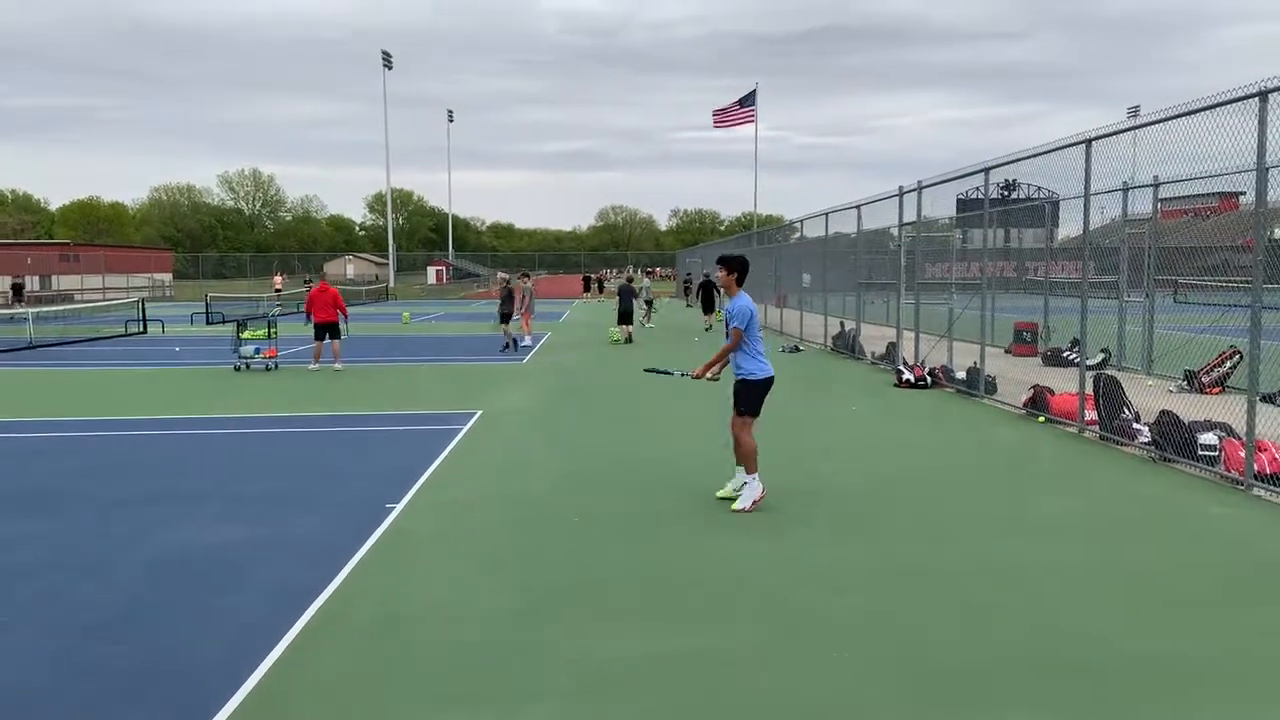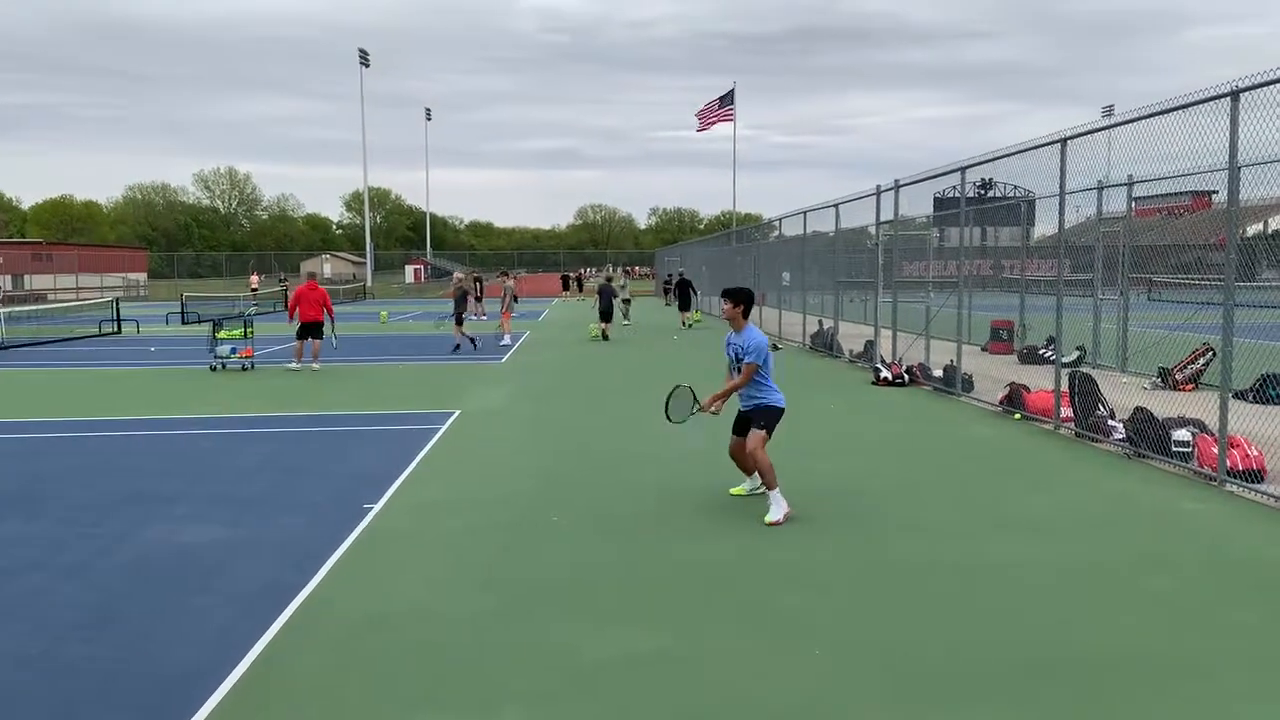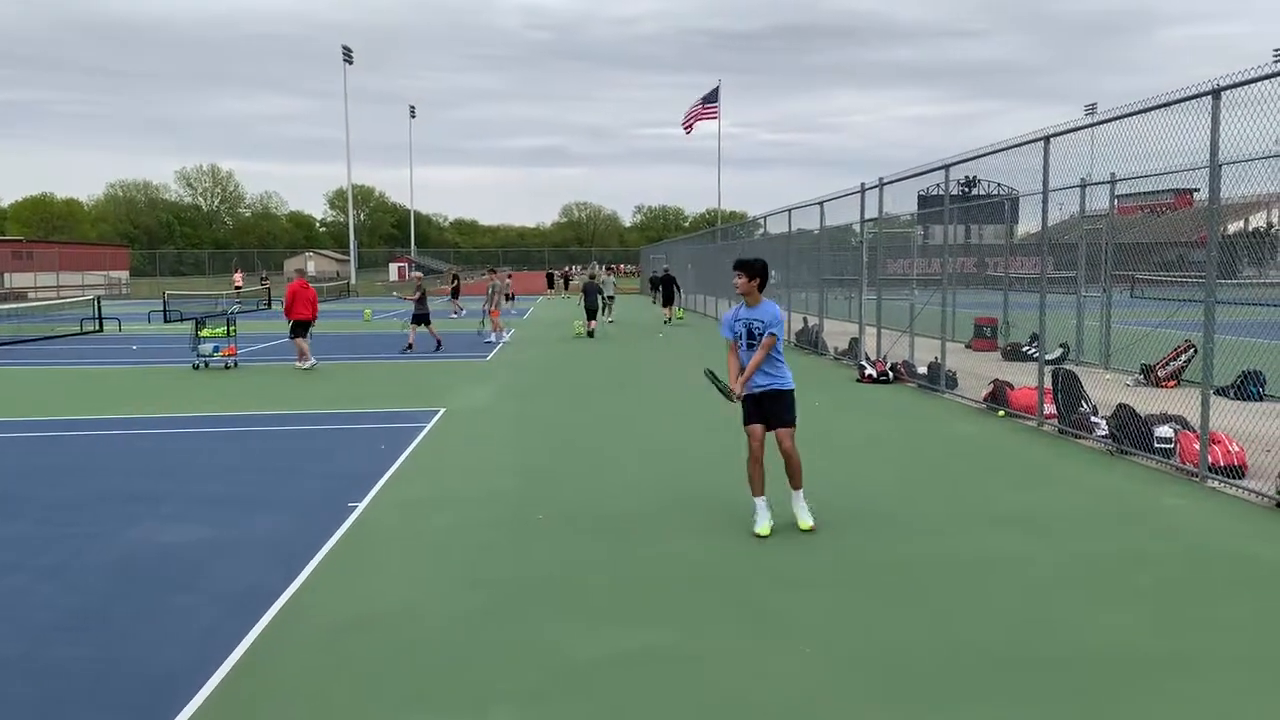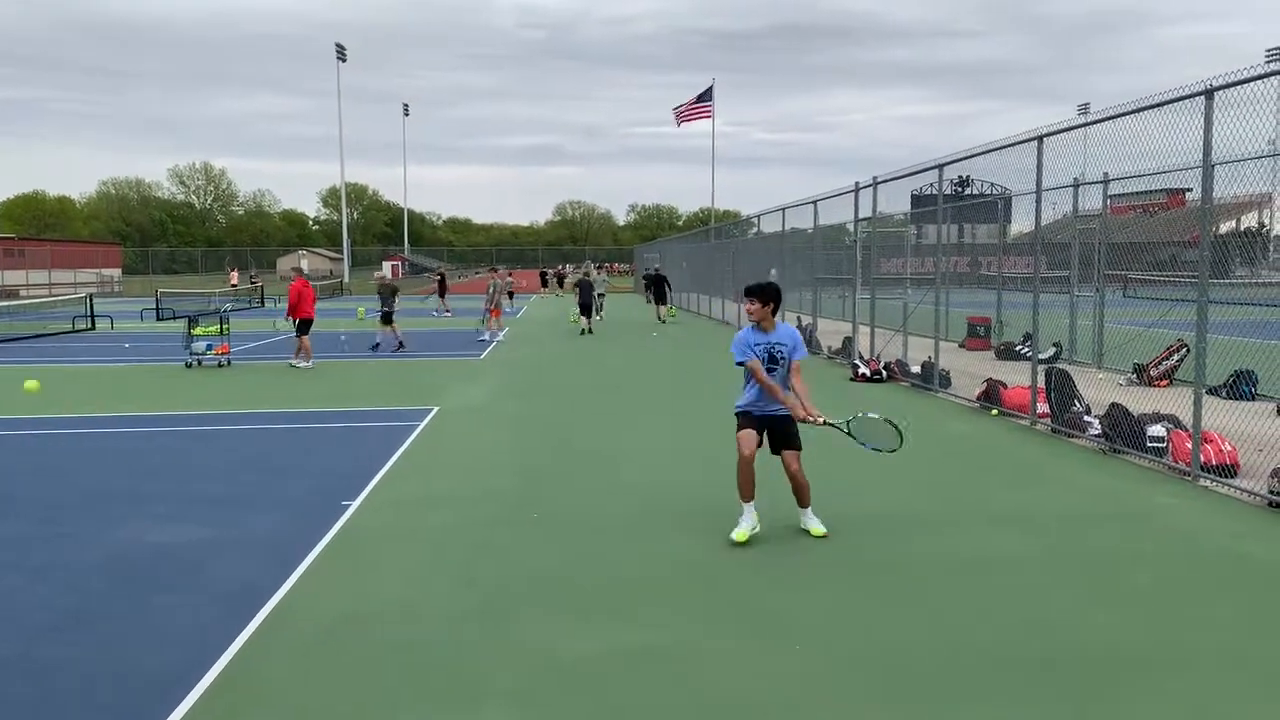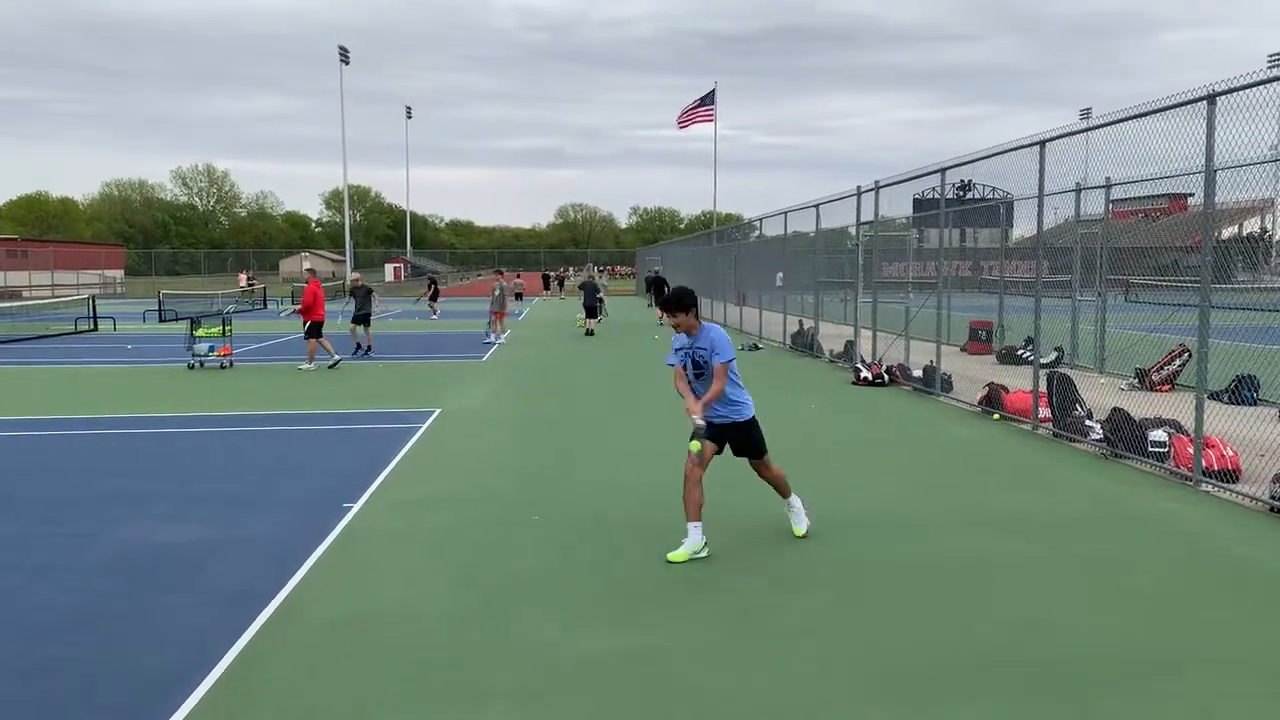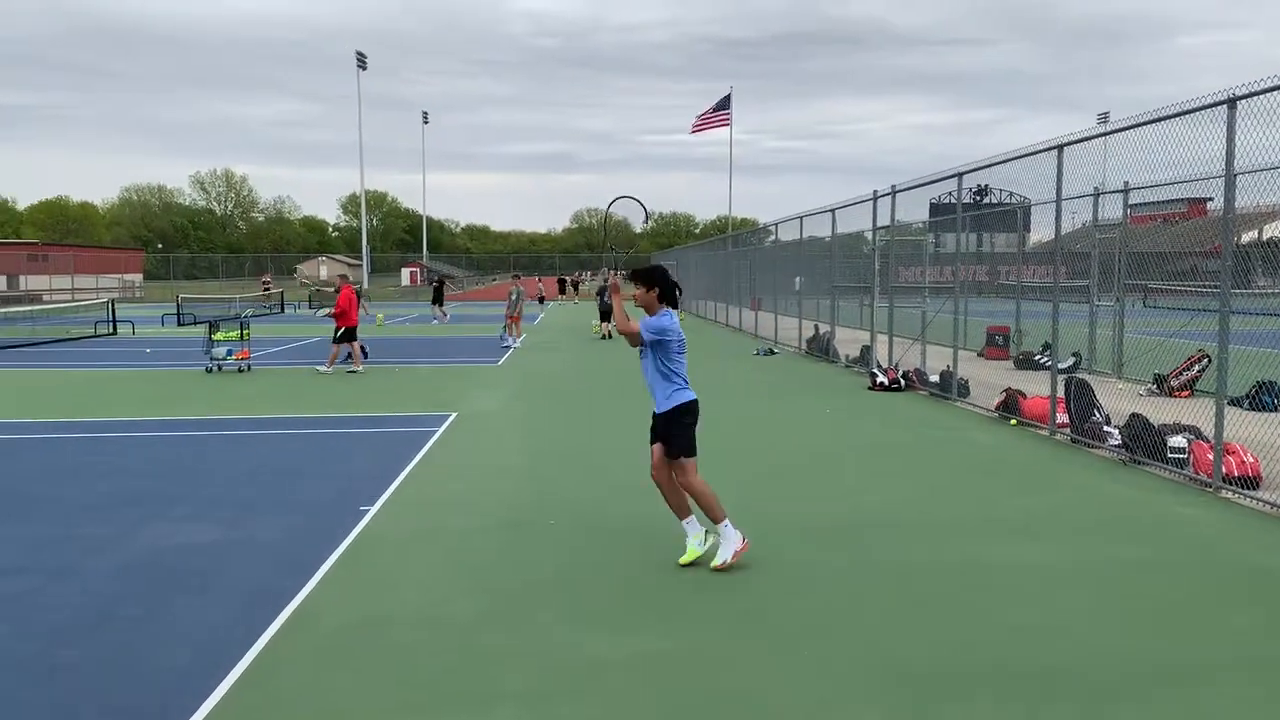
dt=0.4s
person 1, frame 1
left shoulder: (742, 306)
right shoulder: (732, 304)
left elbow: (732, 344)
left wrist: (706, 366)
right wrist: (718, 367)
left hip: (756, 376)
right hip: (746, 375)
left knee: (743, 430)
right knee: (736, 428)
left ankle: (753, 487)
right ankle: (740, 481)
person 1, frame 2
left shoulder: (756, 340)
right shoulder: (730, 338)
left elbow: (744, 378)
right elbow: (732, 373)
left wrist: (714, 397)
right wrist: (719, 401)
left hip: (768, 403)
right hip: (747, 405)
left knee: (754, 448)
right knee: (736, 451)
left ankle: (778, 502)
right ankle: (755, 480)
person 1, frame 3
left shoulder: (774, 313)
right shoulder: (731, 316)
left elbow: (761, 351)
right elbow: (733, 353)
left wrist: (741, 382)
right wrist: (733, 384)
left hip: (779, 387)
right hip: (750, 391)
left knee: (787, 446)
right knee: (755, 448)
left ankle: (799, 502)
right ankle: (761, 511)
person 1, frame 4
left shoulder: (791, 335)
right shoulder: (743, 339)
left elbow: (795, 376)
right elbow: (762, 379)
left wrist: (806, 408)
right wrist: (793, 406)
left hip: (782, 413)
right hip: (751, 409)
left knee: (794, 470)
right knee: (746, 454)
left ankle: (807, 516)
right ankle: (748, 515)
person 1, frame 5
left shoulder: (717, 336)
right shoulder: (678, 342)
left elbow: (721, 382)
right elbow: (680, 380)
left wrist: (701, 404)
right wrist: (690, 402)
left hip: (738, 416)
right hip: (708, 419)
left knee: (765, 469)
right knee: (692, 471)
left ankle: (792, 504)
right ankle: (695, 540)
person 1, frame 6
left shoulder: (662, 322)
right shoulder: (659, 319)
left elbow: (623, 329)
right elbow: (631, 334)
left wrist: (615, 295)
right wrist: (618, 294)
left hip: (679, 407)
right hip: (664, 409)
left knee: (687, 477)
right knee: (660, 472)
left ankle: (731, 537)
right ankle: (696, 536)
